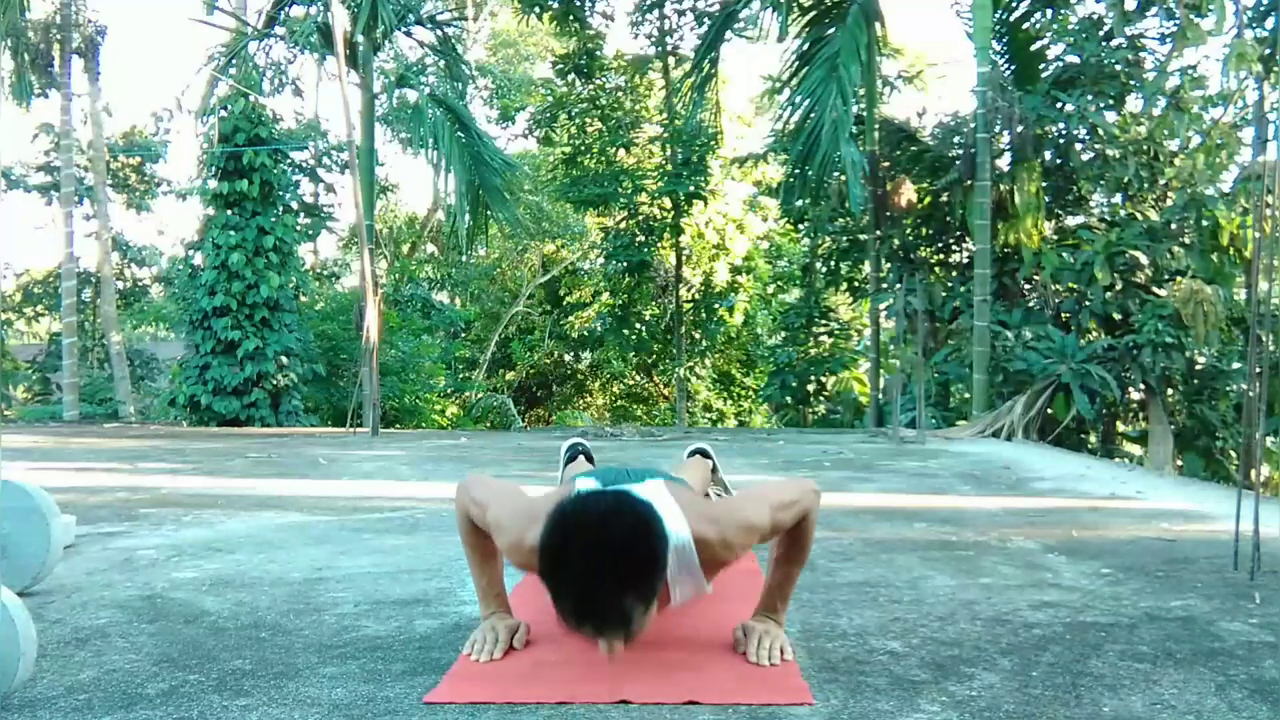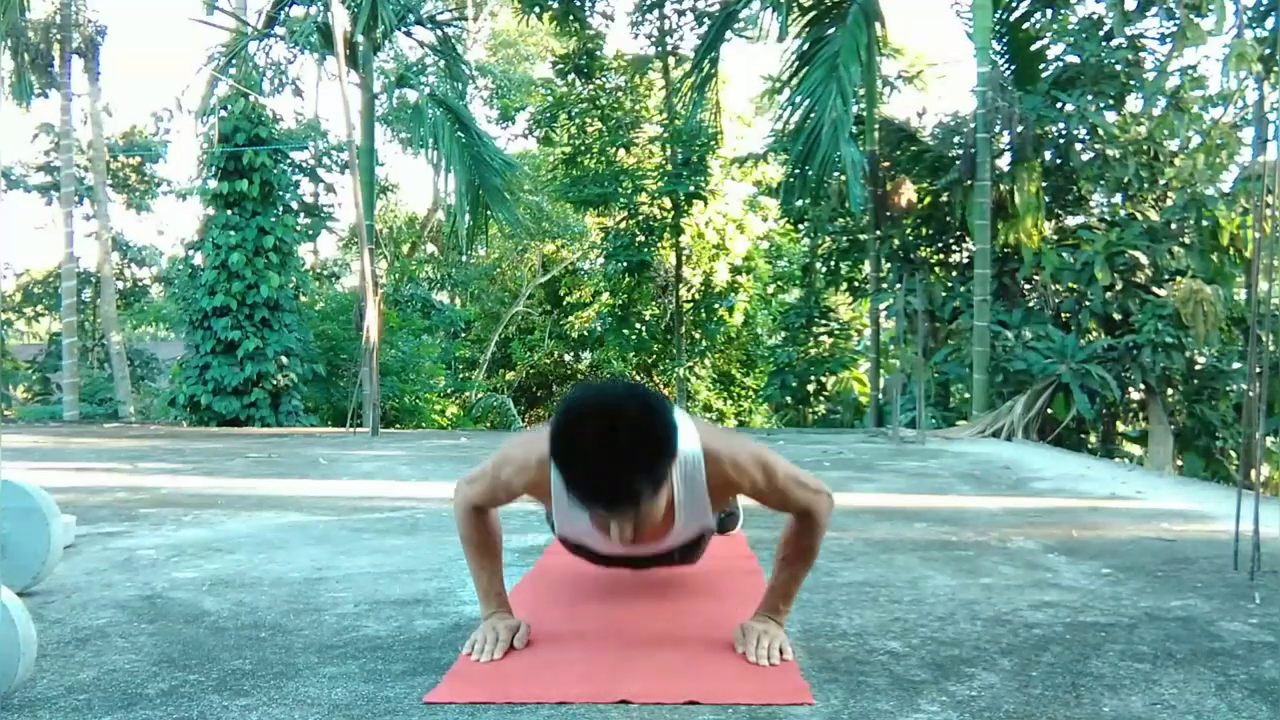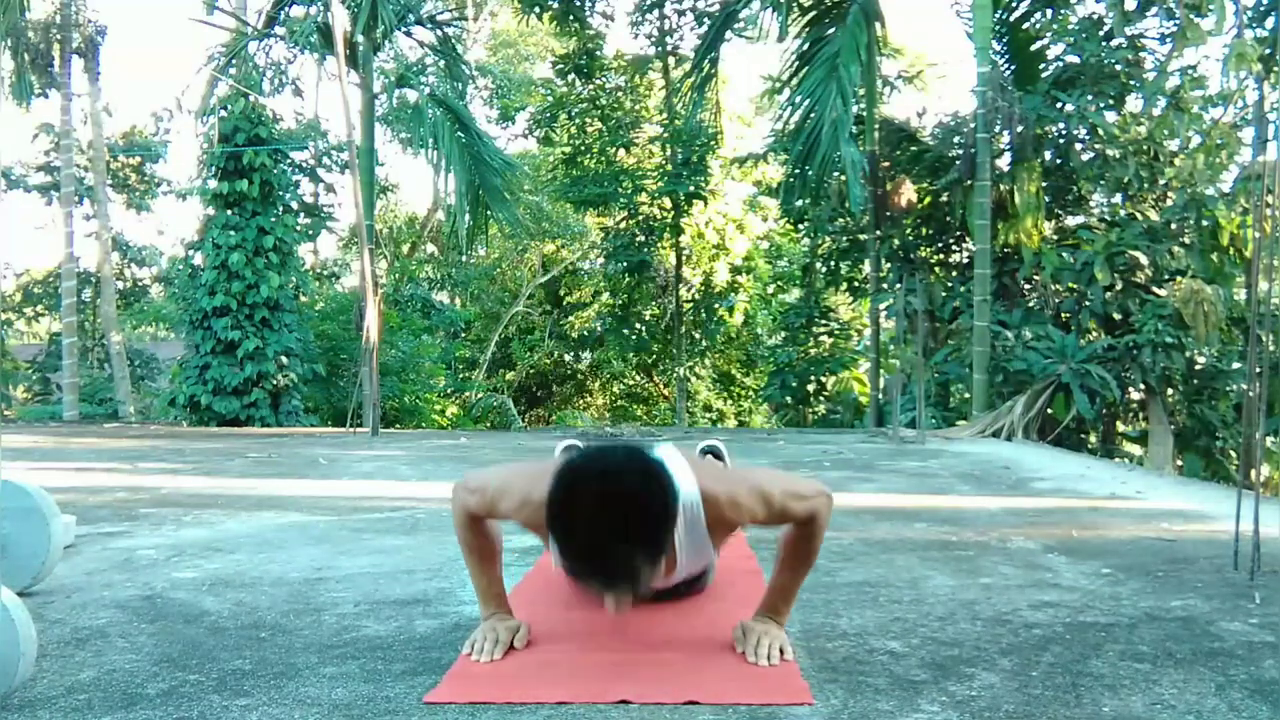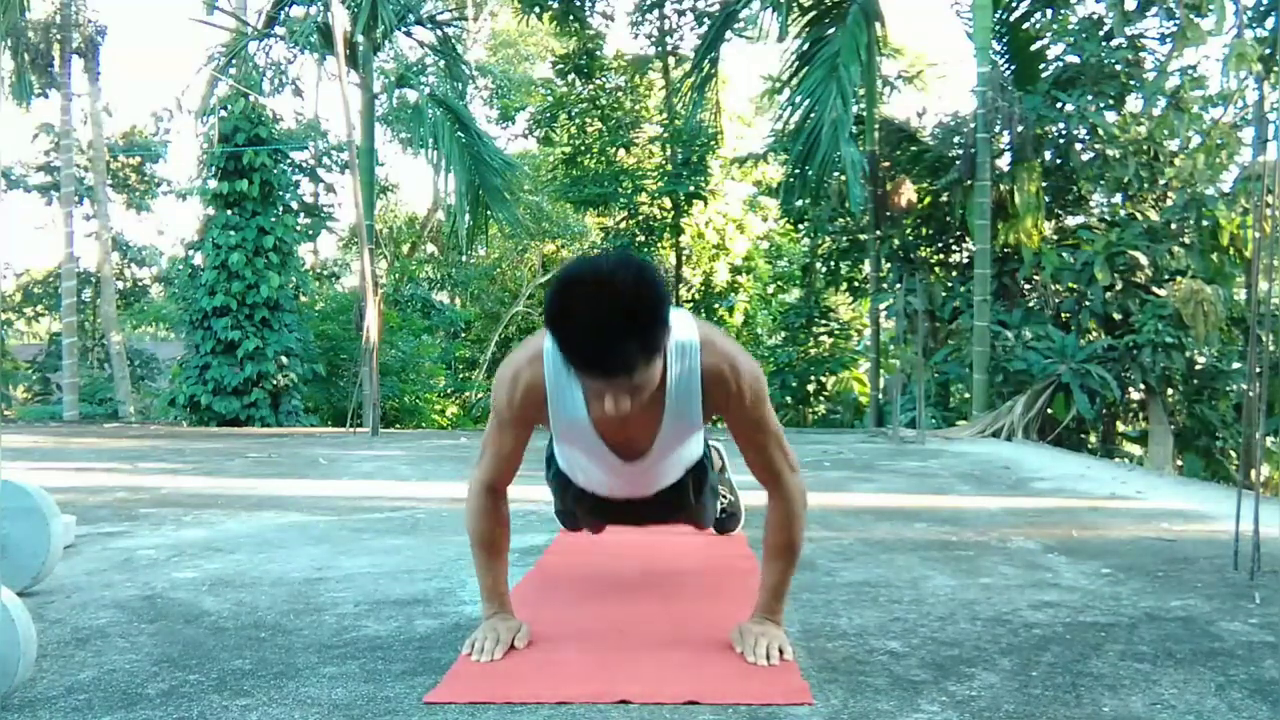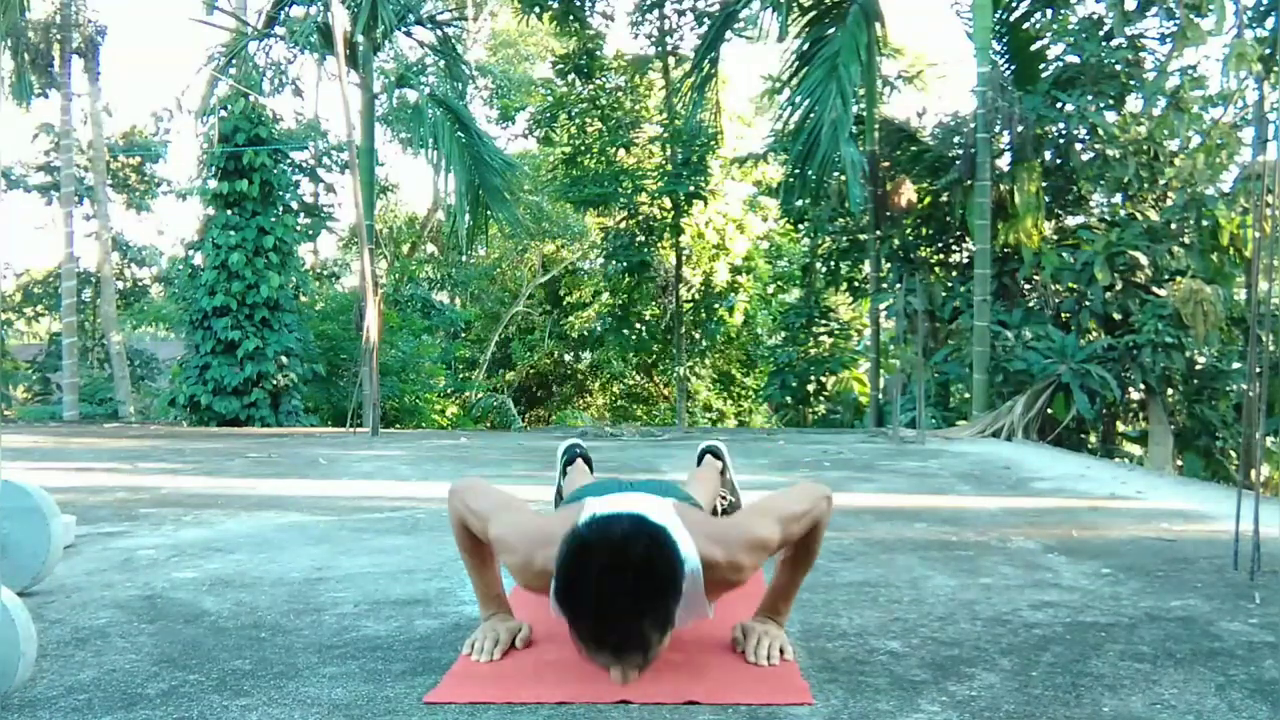
dt=1s
person 1, frame 1
left shoulder: (714, 537)
right shoulder: (526, 538)
left elbow: (807, 496)
right elbow: (467, 491)
left wrist: (770, 616)
right wrist: (494, 610)
left hip: (666, 492)
left ankle: (701, 463)
right ankle: (575, 459)
person 1, frame 2
left shoulder: (720, 459)
right shoulder: (534, 461)
left elbow: (817, 502)
right elbow: (467, 497)
left wrist: (771, 616)
right wrist: (496, 613)
person 1, frame 3
left shoulder: (720, 503)
right shoulder: (530, 497)
left elbow: (819, 501)
right elbow: (465, 497)
left wrist: (771, 617)
right wrist: (495, 613)
person 1, frame 4
left shoulder: (720, 365)
right shoulder: (529, 372)
left elbow: (783, 485)
right elbow: (489, 486)
left wrist: (767, 618)
right wrist: (496, 612)
left hip: (679, 480)
right hip: (583, 486)
left knee: (708, 518)
right knee: (580, 524)
left ankle: (716, 469)
person 1, frame 5
left shoulder: (722, 556)
right shoulder: (536, 557)
left elbow: (818, 499)
right elbow: (461, 495)
left wrist: (771, 617)
right wrist: (495, 613)
left hip: (672, 504)
right hip: (591, 503)
left ankle: (712, 465)
right ankle: (575, 465)
